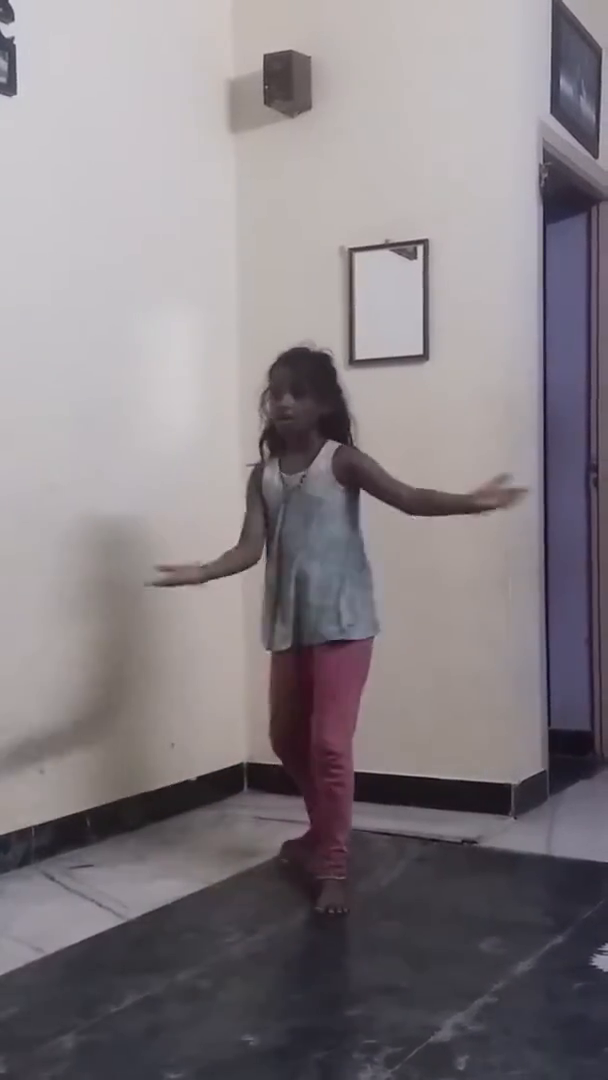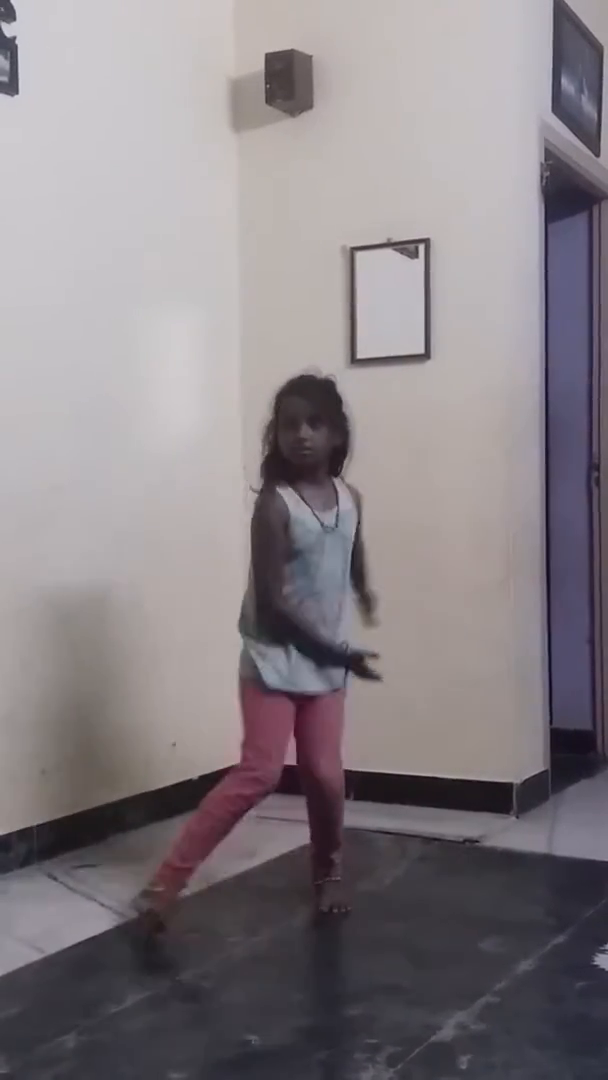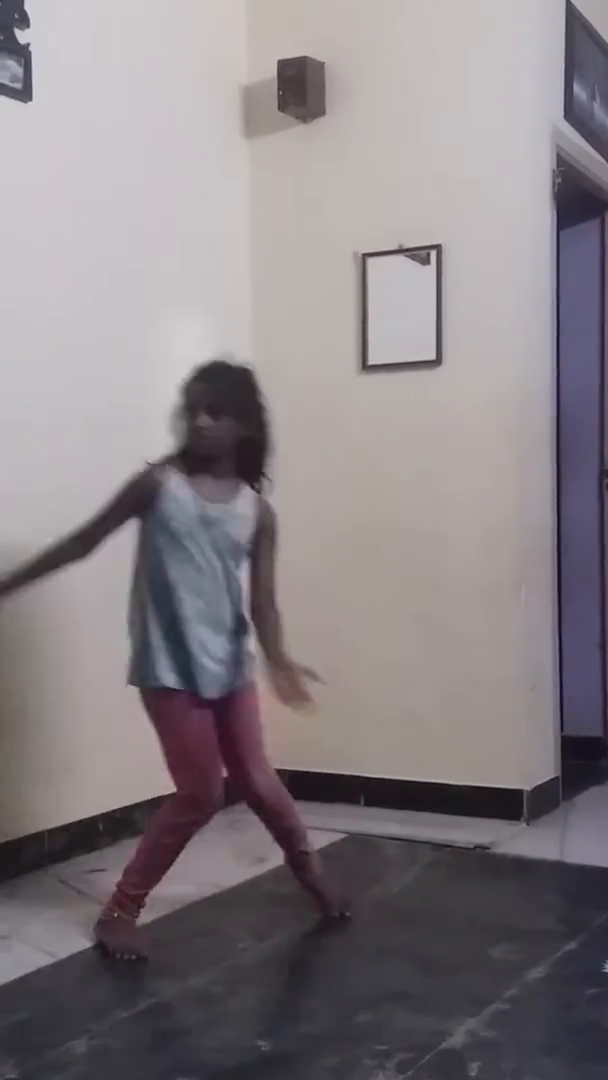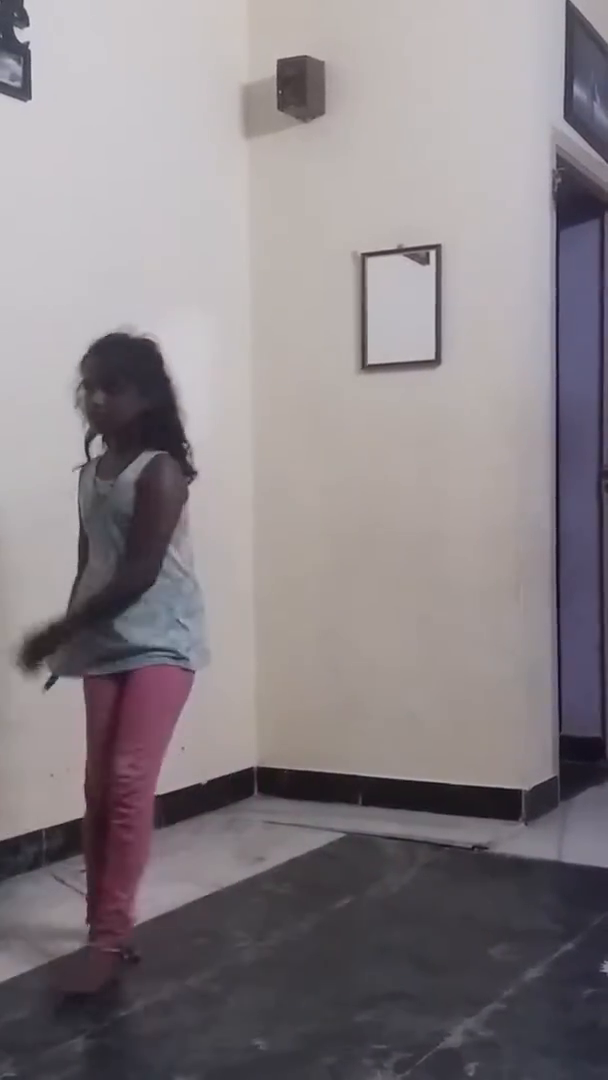
dt=0.5s
person 1, frame 1
left shoulder: (341, 460)
right shoulder: (263, 473)
left elbow: (408, 498)
right elbow: (251, 548)
left wrist: (472, 502)
right wrist: (201, 571)
left hip: (342, 623)
right hip: (288, 624)
left knee: (330, 747)
right knee: (289, 740)
left ankle: (332, 870)
right ankle: (322, 831)
person 1, frame 2
left shoulder: (351, 498)
right shoulder: (277, 503)
right elbow: (275, 602)
left wrist: (363, 596)
right wrist: (340, 652)
left hip: (325, 665)
right hip: (274, 659)
left knee: (326, 775)
right knee: (256, 774)
left ankle: (329, 872)
right ankle: (166, 881)
person 1, frame 3
left shoulder: (256, 510)
right shoulder: (156, 483)
left elbow: (262, 598)
right elbow: (86, 538)
left wrist: (278, 661)
left hip: (227, 664)
right hip: (165, 664)
left knee: (258, 782)
right knee: (200, 793)
left ankle: (310, 874)
right ankle: (119, 911)
person 1, frame 4
left shoulder: (162, 472)
right shoulder: (91, 473)
left elbow: (140, 574)
left wrist: (56, 630)
right wrist: (67, 632)
left hip: (161, 643)
right hip: (103, 648)
left knee: (129, 780)
right knee: (100, 787)
left ankle: (108, 935)
right ankle: (104, 923)
